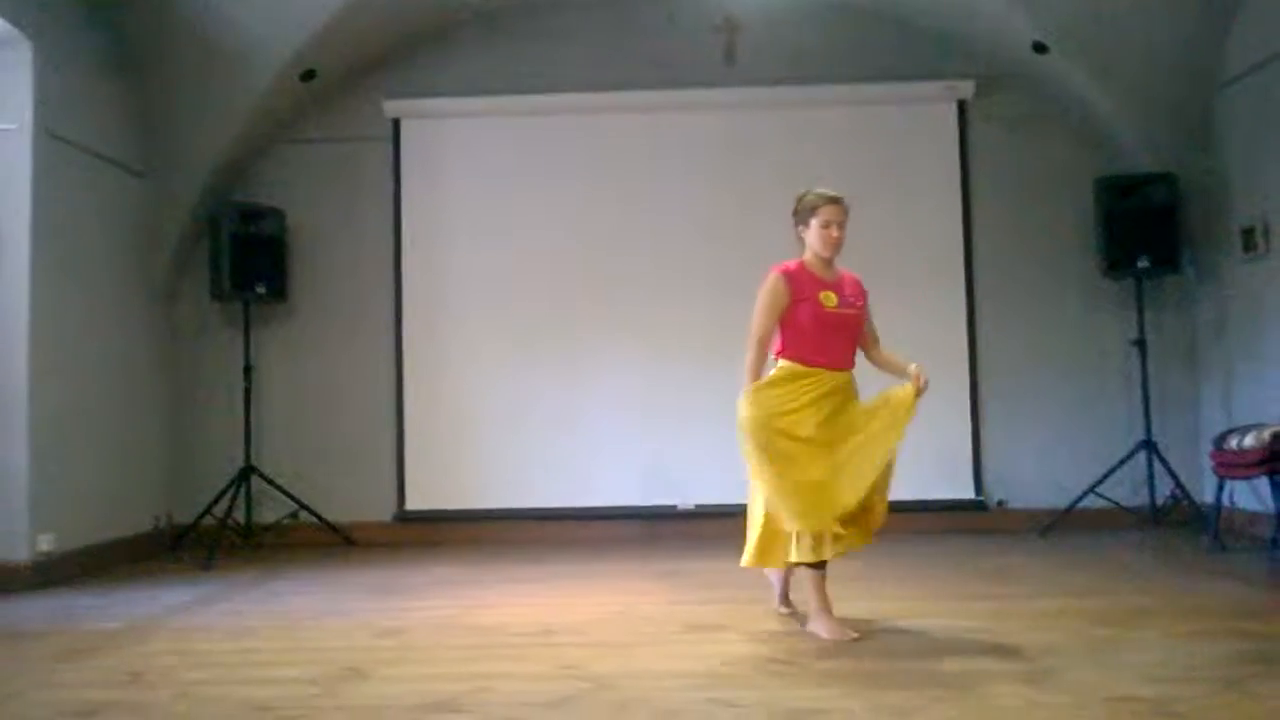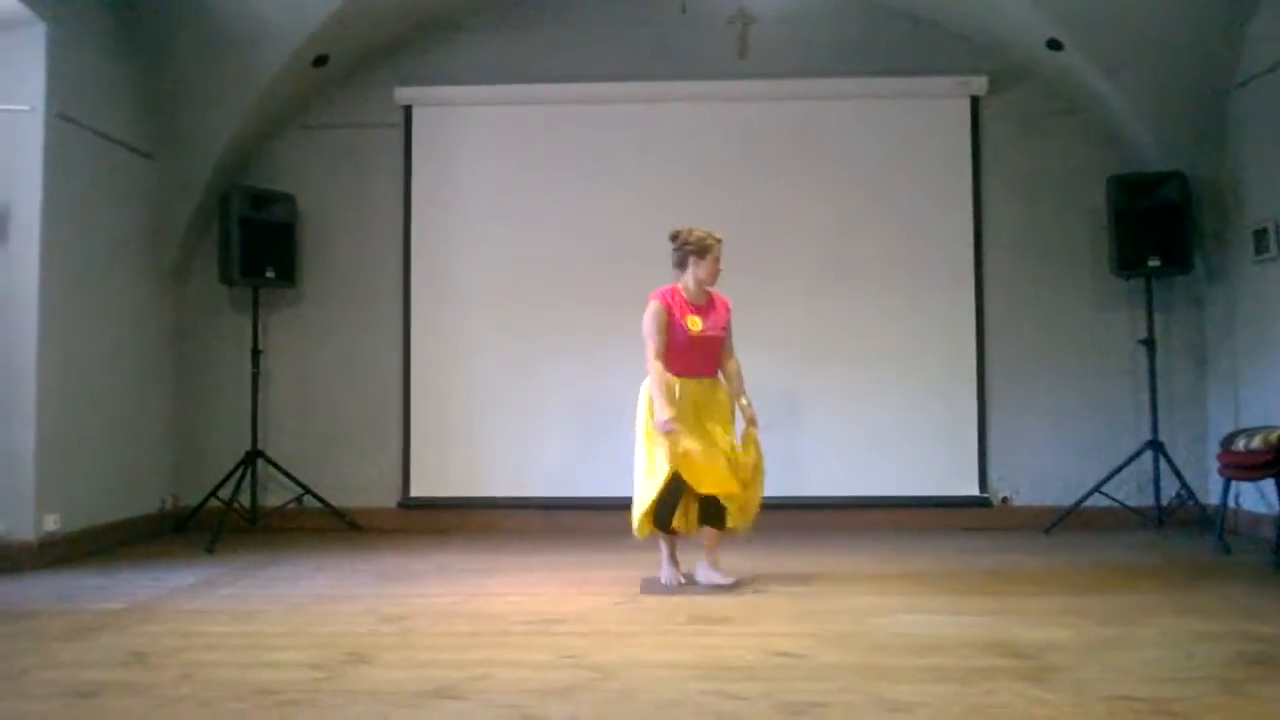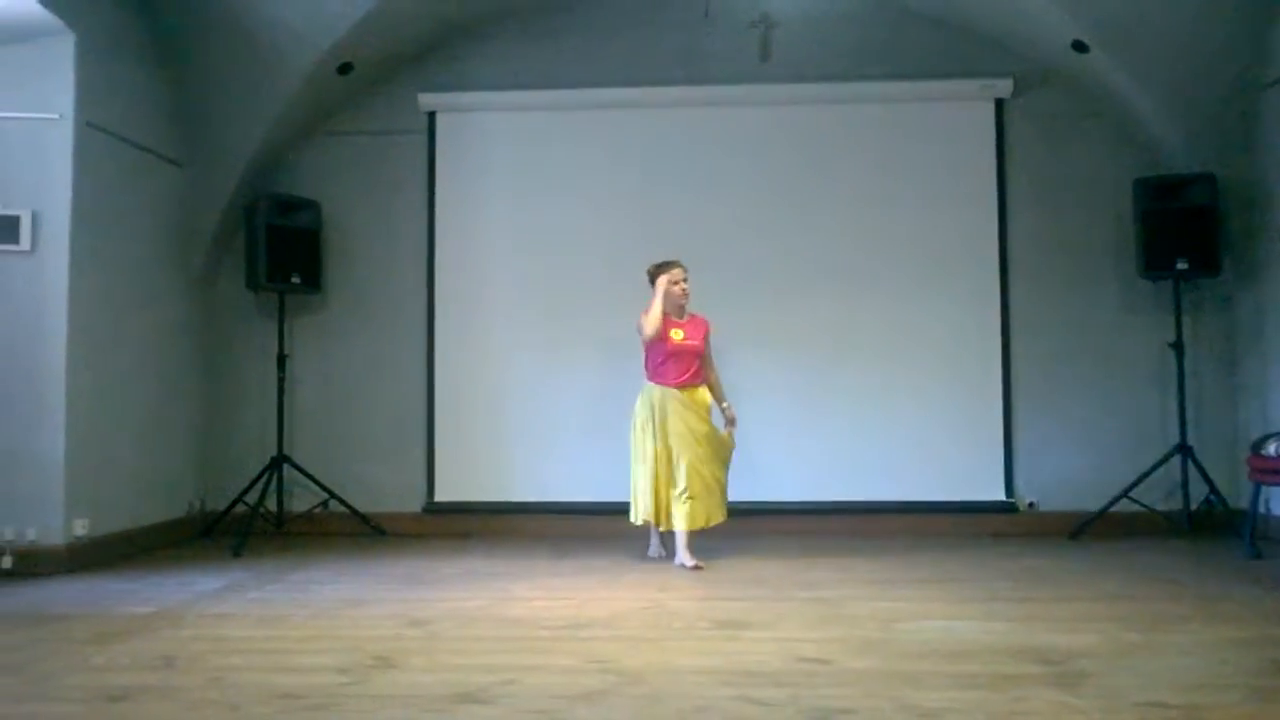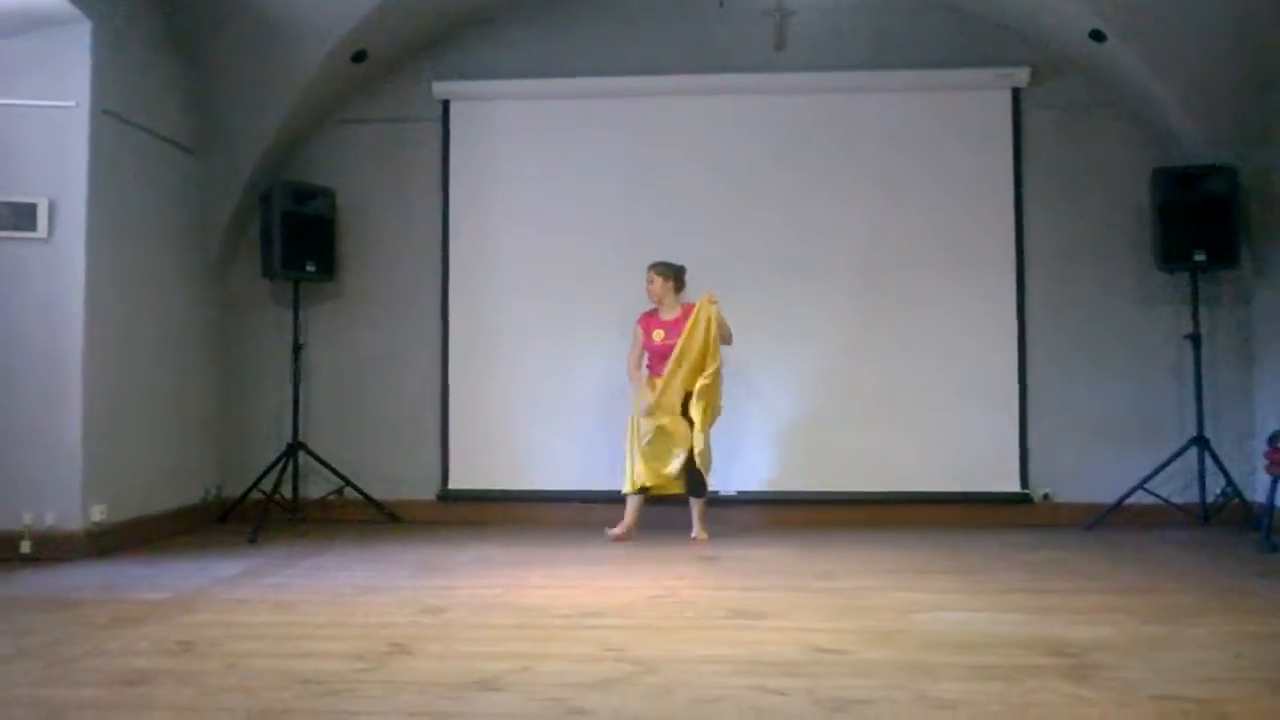
dt=1s
person 1, frame 1
left shoulder: (853, 286)
right shoulder: (785, 278)
left elbow: (872, 346)
right elbow: (759, 340)
left wrist: (908, 371)
right wrist: (751, 398)
left hip: (841, 396)
right hip: (796, 394)
left knee: (837, 495)
right knee: (809, 495)
left ankle: (781, 571)
right ankle: (819, 612)
person 1, frame 2
left shoulder: (721, 305)
right shoulder: (661, 303)
left elbow: (727, 358)
right elbow: (654, 359)
left wrist: (742, 401)
right wrist: (664, 407)
left hip: (709, 398)
right hip: (669, 398)
left knee: (717, 476)
right knee: (673, 478)
left ankle: (709, 564)
right ankle: (669, 561)
person 1, frame 3
left shoulder: (701, 324)
right shoulder: (651, 317)
left elbow: (708, 368)
right elbow: (650, 334)
left wrist: (724, 404)
right wrist: (660, 292)
left hip: (692, 404)
right hip: (659, 402)
left knee: (690, 471)
right knee: (659, 470)
left ankle: (682, 550)
right ankle: (655, 538)
person 1, frame 4
left shoulder: (694, 313)
right shoulder: (645, 321)
left elbow: (726, 340)
right elbow: (633, 364)
left wrist: (715, 313)
right wrist: (644, 393)
left hip: (688, 396)
left knee: (691, 459)
left ankle: (698, 525)
right ankle: (628, 522)
